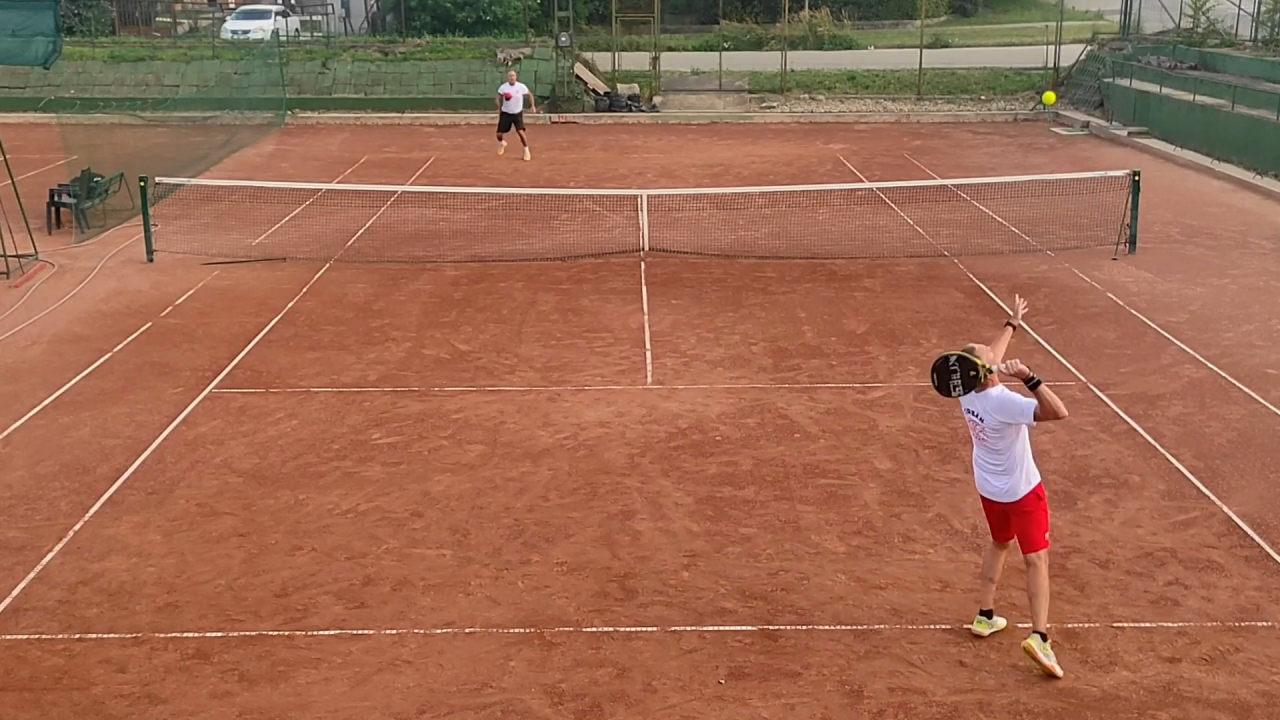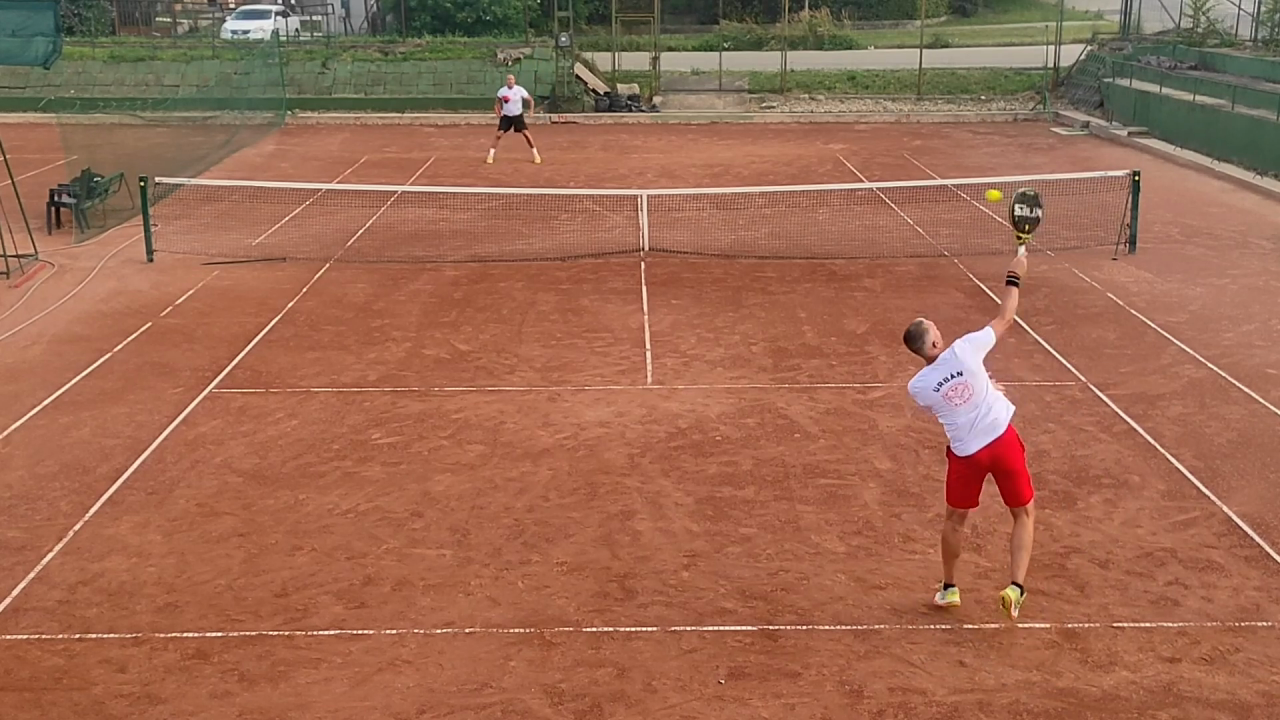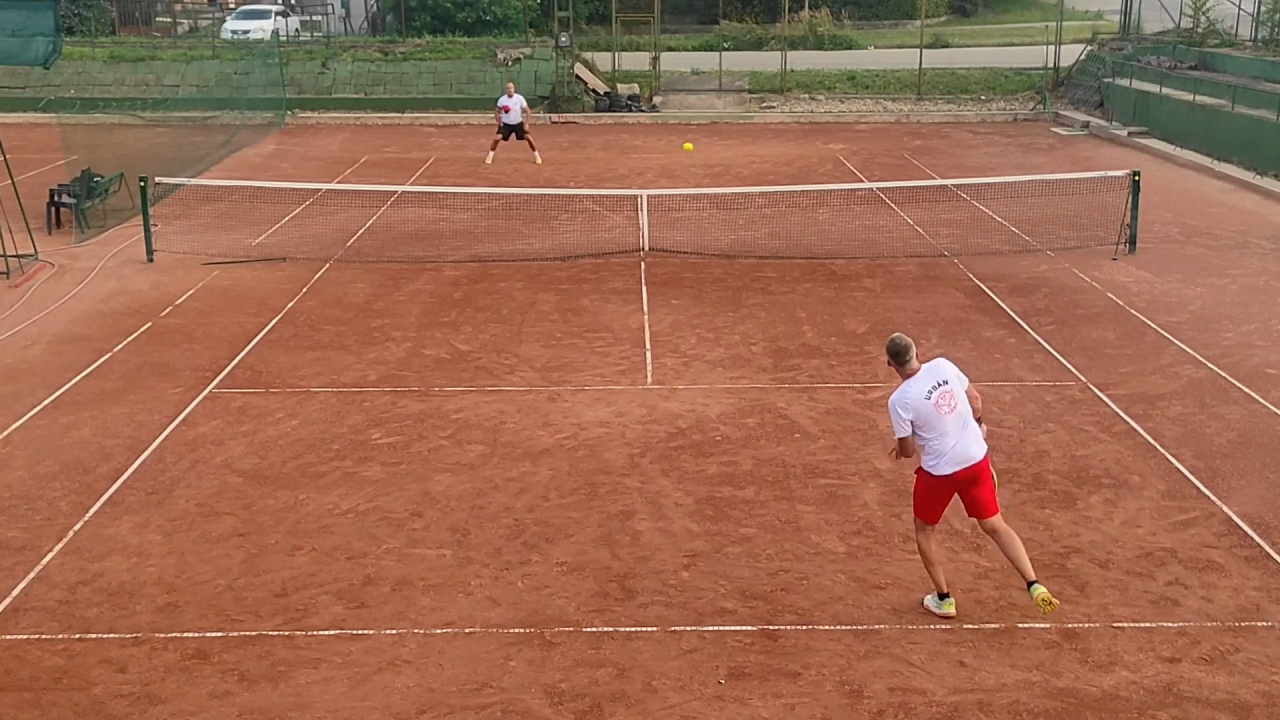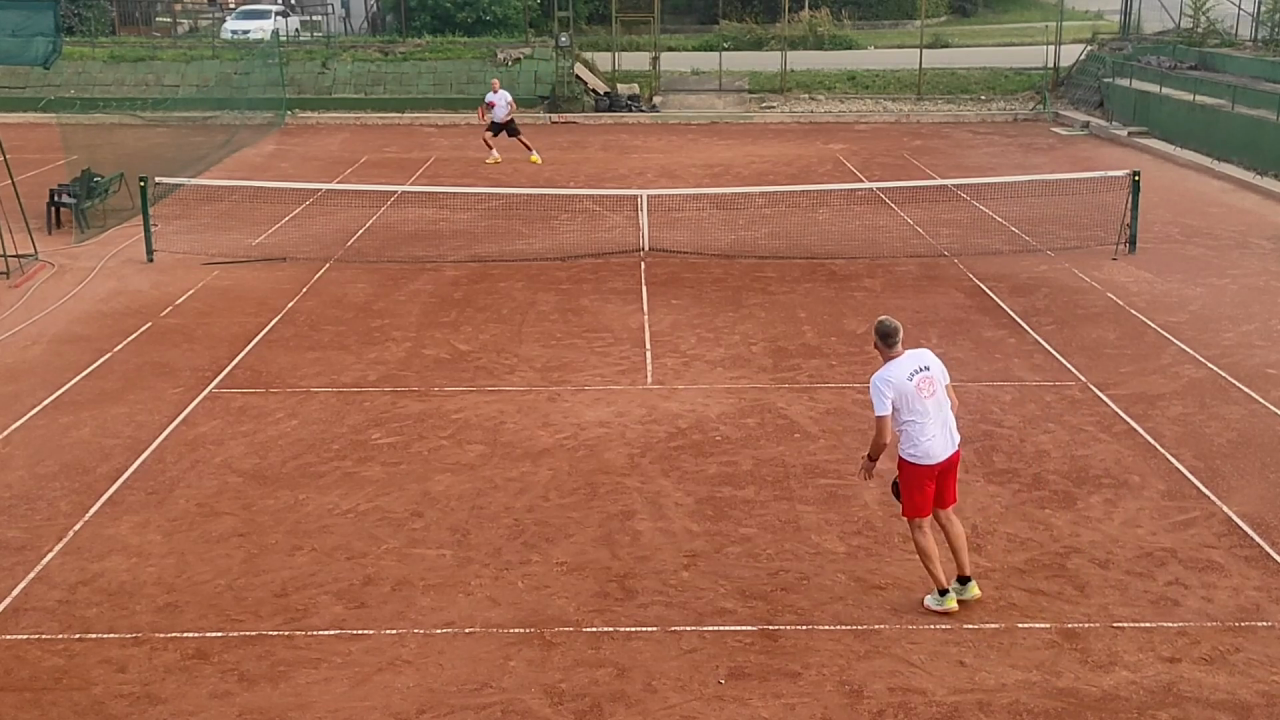
dt=0.2s
person 1, frame 1
left shoulder: (967, 393)
right shoulder: (1005, 402)
left elbow: (992, 355)
right elbow: (1058, 413)
left wrist: (1012, 323)
right wrist: (1029, 377)
left hip: (988, 488)
right hip: (1022, 490)
left knee: (999, 544)
right knee: (1036, 562)
left ankle: (985, 616)
right ankle: (1038, 637)
person 1, frame 2
left shoulder: (917, 387)
right shoulder: (964, 350)
right elbow: (1006, 318)
right wrist: (1013, 277)
left hip: (965, 454)
right hip: (1001, 441)
left knee: (954, 520)
right knee: (1024, 515)
left ankle: (949, 589)
right ankle: (1015, 587)
person 1, frame 3
left shoulder: (899, 400)
right shoulder: (943, 366)
left elbow: (908, 450)
right elbow: (976, 401)
left wrist: (902, 447)
right wrist: (978, 425)
left hip: (939, 471)
right hip: (975, 460)
left knee: (924, 529)
right knee: (995, 527)
left ankle: (943, 599)
right ankle: (1035, 586)
person 1, frame 4
left shoulder: (881, 379)
right shoulder: (928, 356)
left elbow: (884, 437)
right elbow: (953, 403)
left wrist: (871, 459)
left hip: (918, 458)
right hip: (950, 449)
left knee: (919, 526)
right knee: (945, 515)
left ankle: (943, 594)
right ankle: (966, 582)
